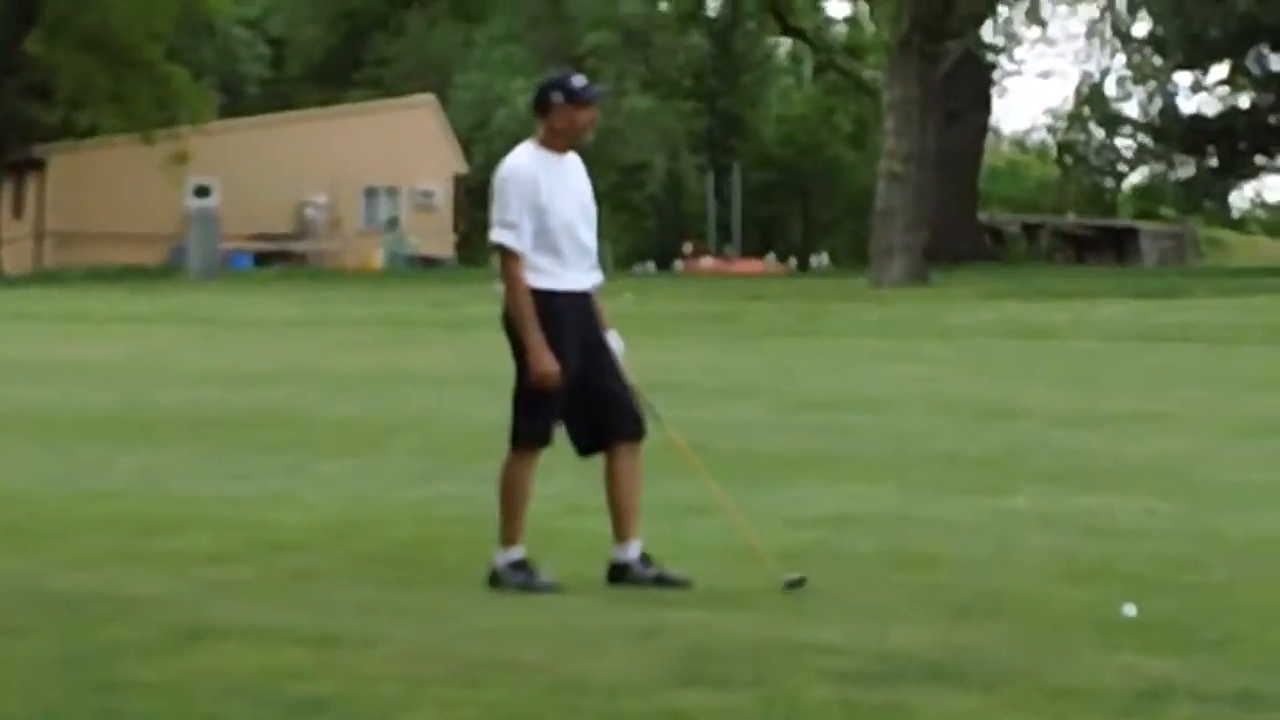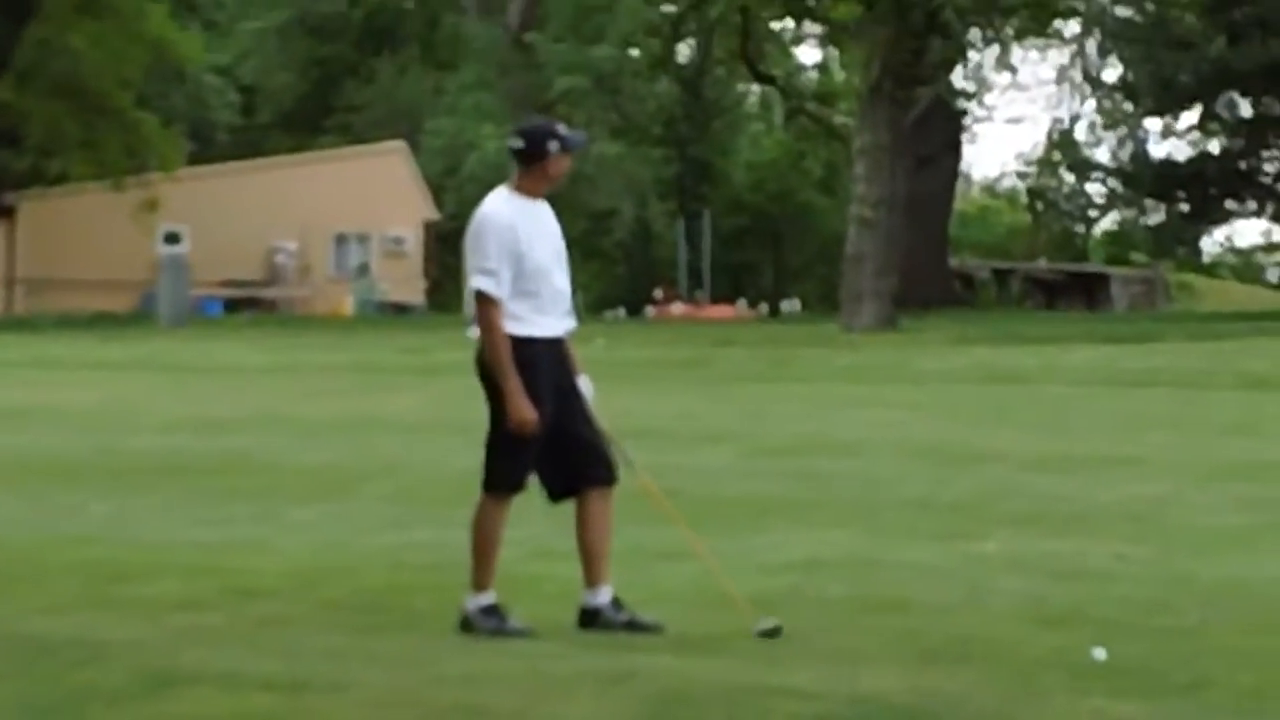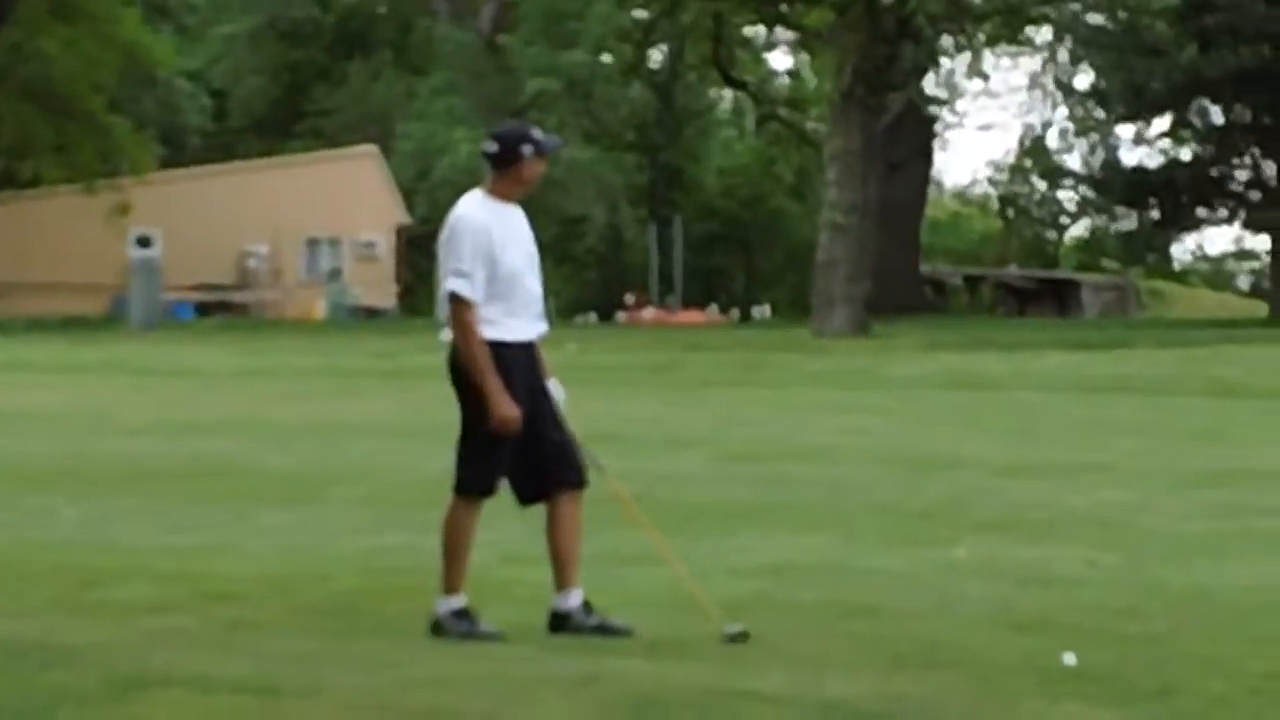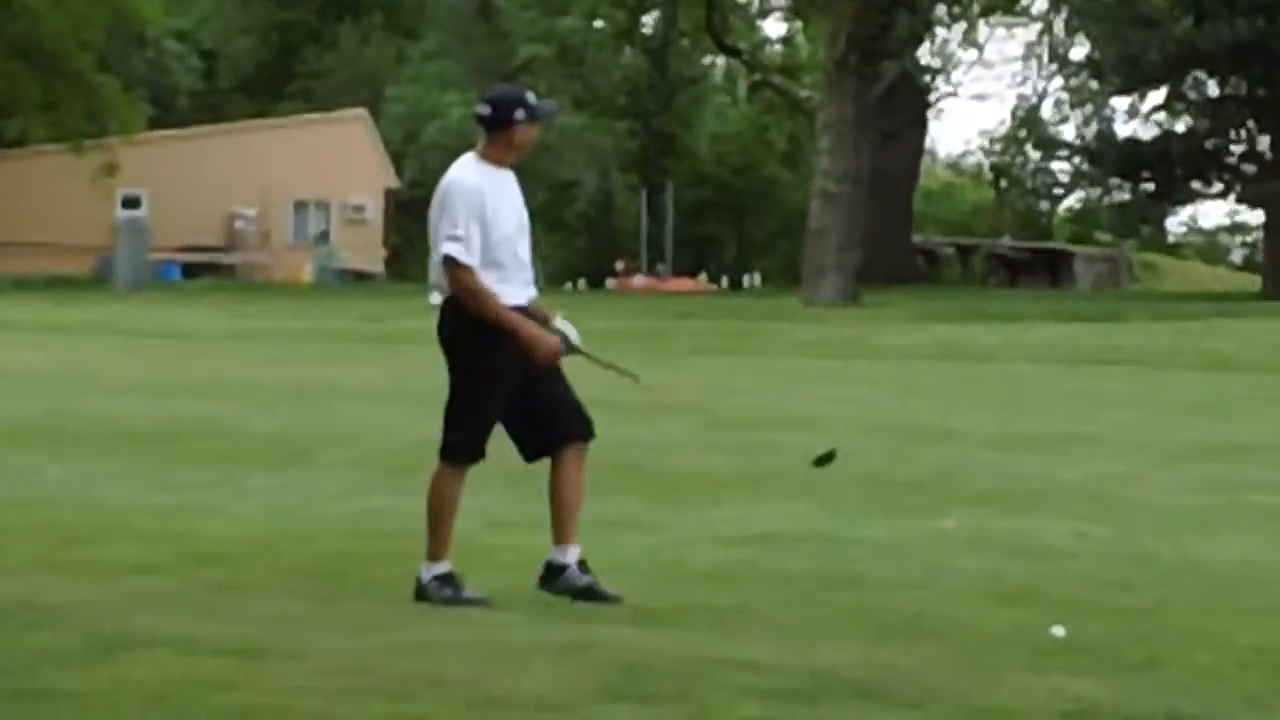
dt=0.3s
person 1, frame 1
left shoulder: (574, 165)
right shoulder: (521, 170)
right elbow: (512, 265)
left wrist: (604, 325)
right wrist: (535, 346)
left hip: (580, 312)
right hip: (543, 310)
left knee: (624, 429)
right knee: (529, 439)
left ankle: (628, 556)
right ankle: (508, 559)
person 1, frame 2
left shoulder: (541, 210)
right shoulder: (497, 216)
right elbow: (489, 312)
left wrist: (574, 369)
right wrist: (513, 394)
left hip: (552, 357)
right hip: (516, 358)
left knee: (596, 474)
right knee: (501, 485)
left ankle: (598, 601)
right ankle: (479, 604)
person 1, frame 3
left shoulder: (514, 215)
right shoulder: (472, 220)
right elbow: (462, 315)
left wrist: (542, 375)
right wrist: (494, 394)
left hip: (523, 362)
right hip: (489, 362)
left knee: (565, 479)
right knee: (473, 488)
left ankle: (569, 605)
right ankle: (450, 607)
person 1, frame 4
left shoulder: (505, 178)
right shoulder: (465, 184)
right elbow: (462, 278)
left wrist: (545, 319)
right wrist: (529, 333)
left hip: (514, 325)
right hip: (478, 326)
left knee: (571, 433)
right knee: (460, 453)
left ankle: (564, 563)
right ankle: (434, 573)
